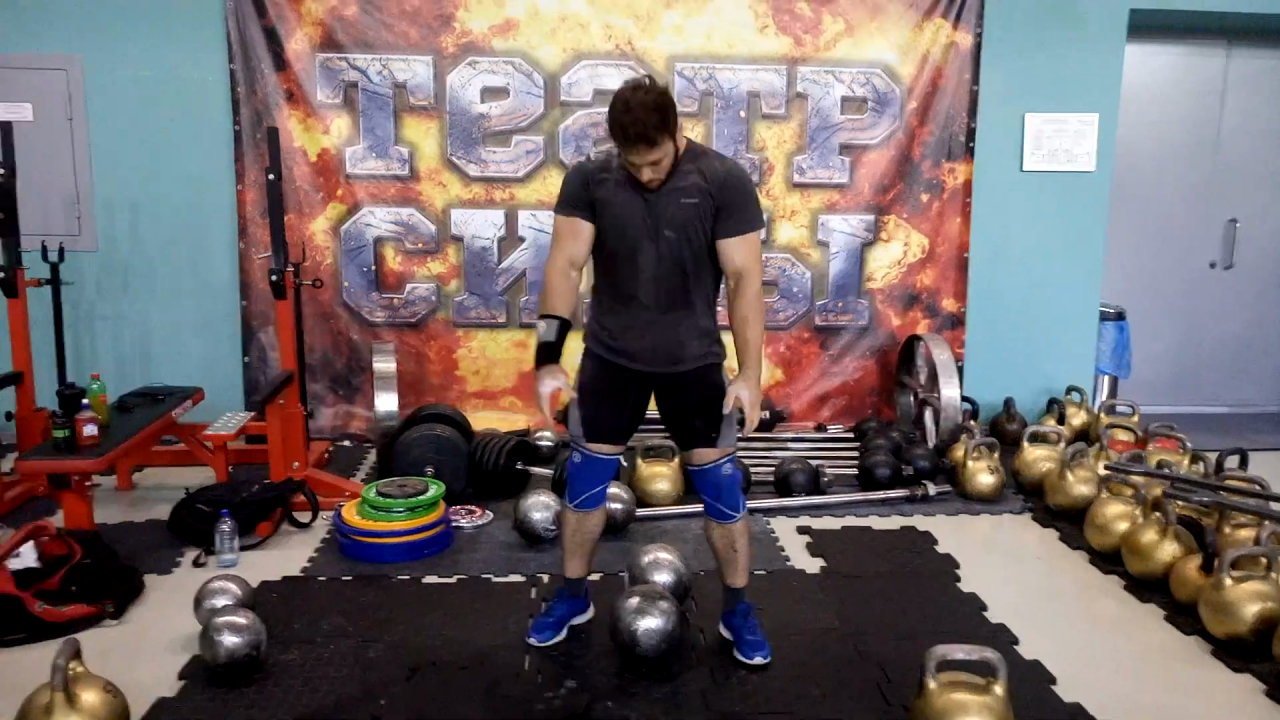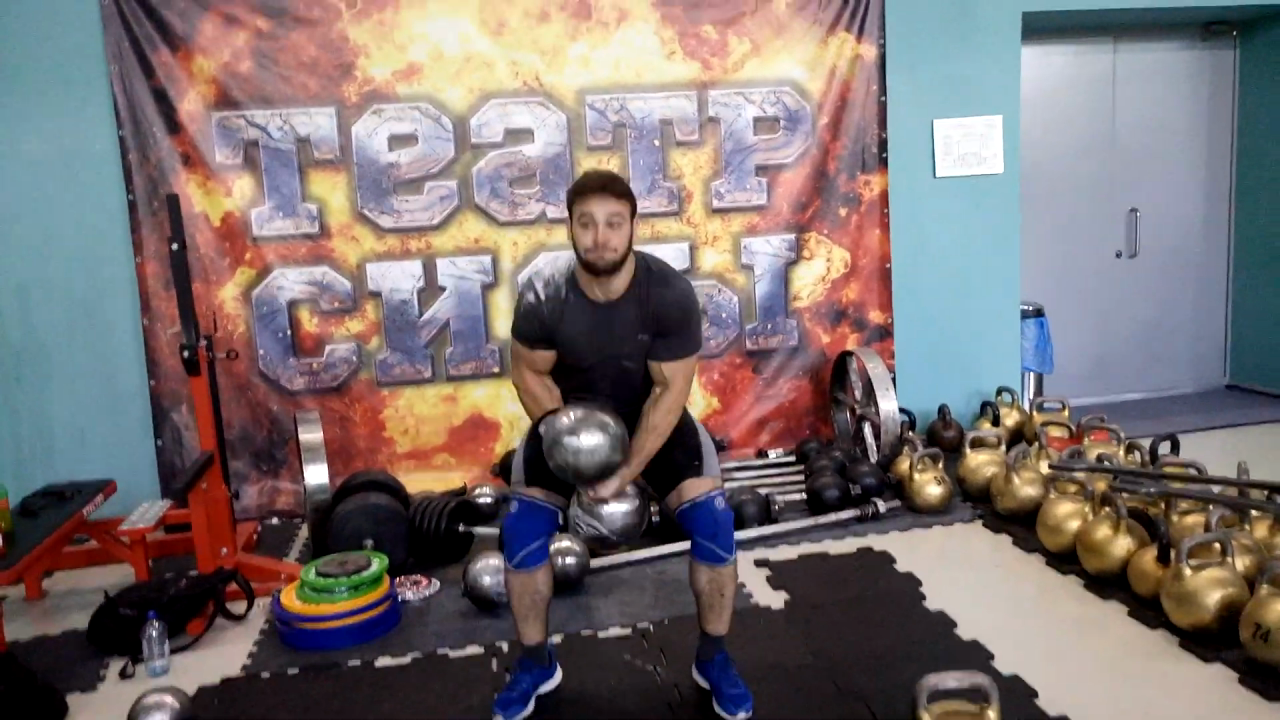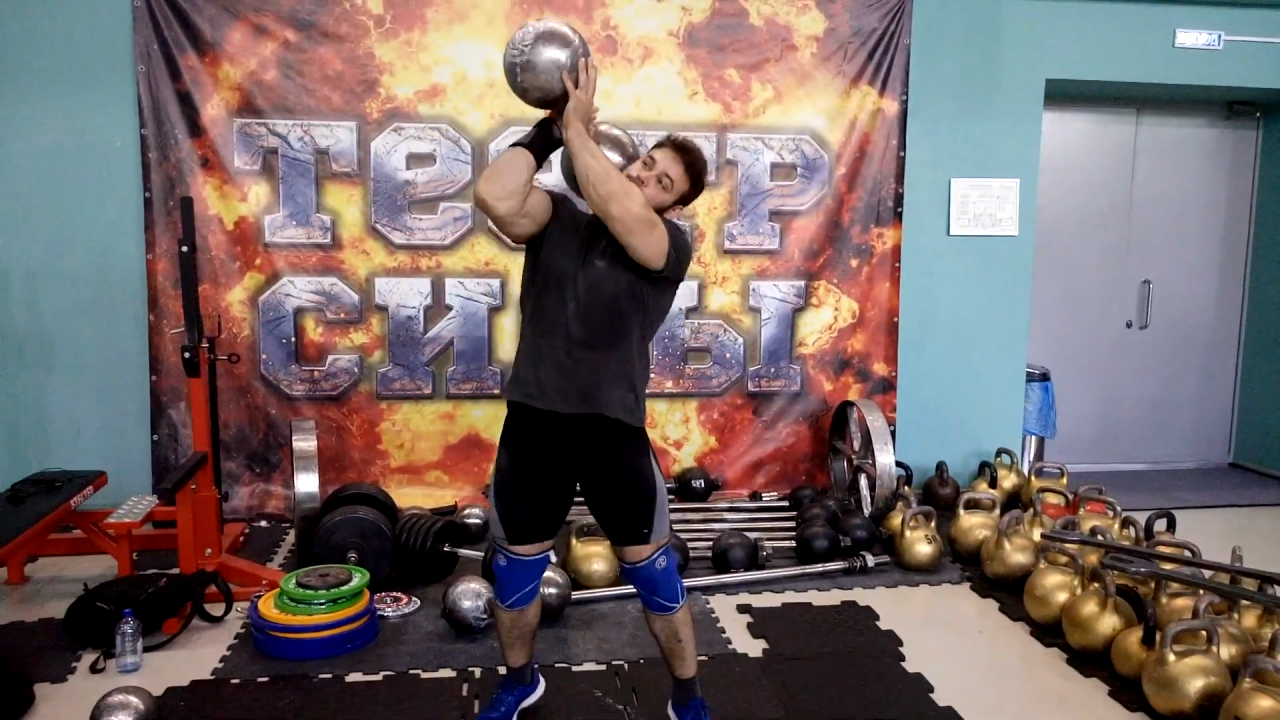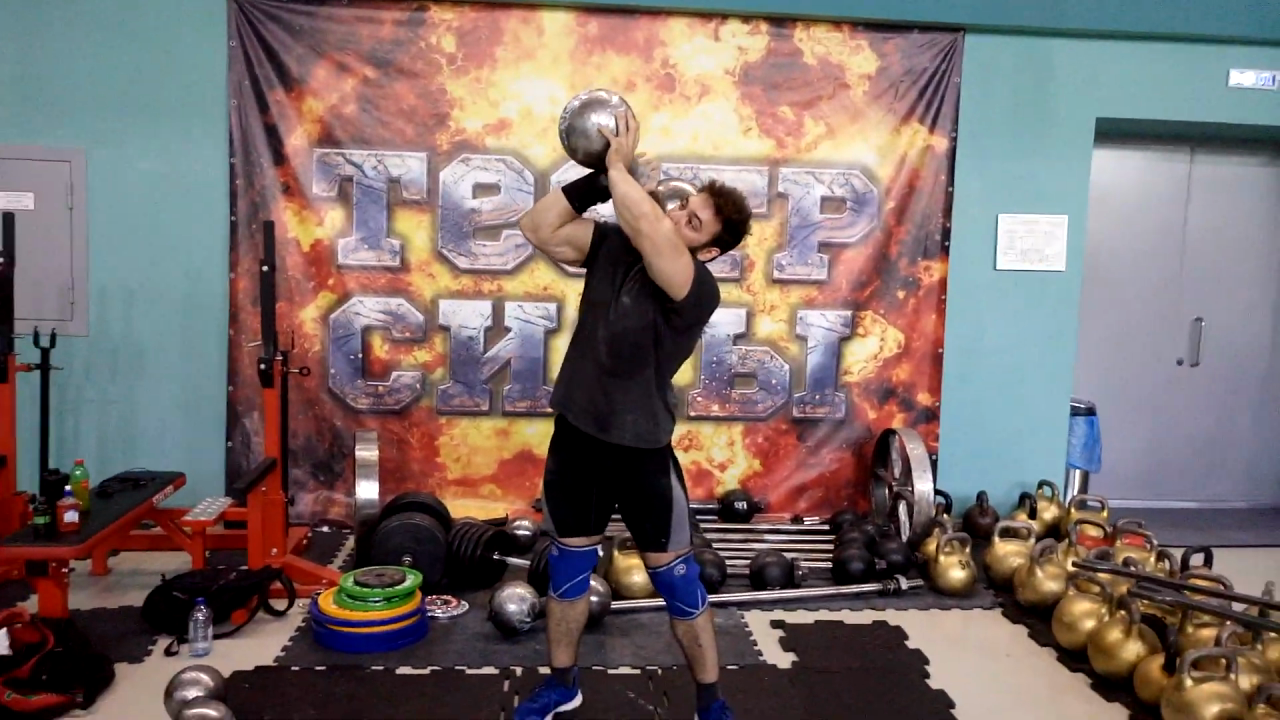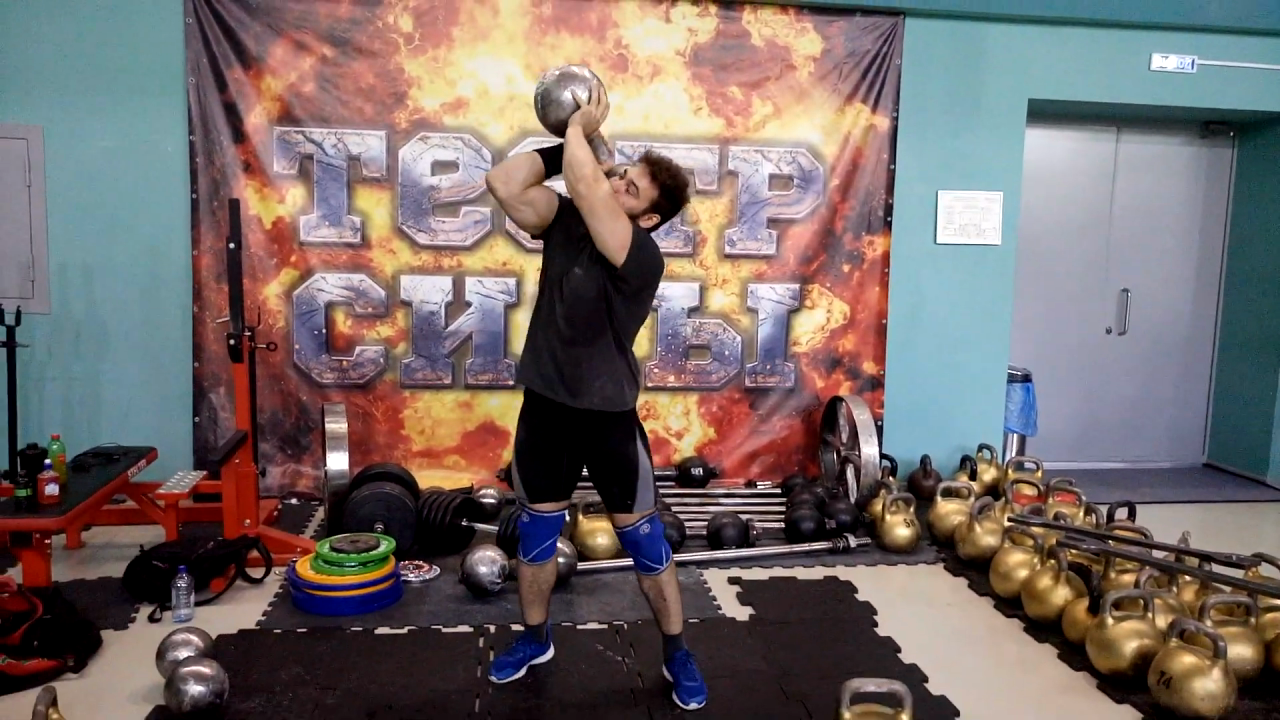
dt=1s
person 1, frame 1
left shoulder: (723, 178)
right shoulder: (589, 175)
left elbow: (746, 276)
right elbow: (565, 263)
left wrist: (752, 372)
right wrist: (548, 358)
left hip: (692, 361)
right hip: (612, 356)
left knee: (717, 479)
right knee: (588, 470)
left ankle: (738, 608)
right ankle: (571, 596)
person 1, frame 2
left shoulder: (669, 294)
right shoulder: (542, 295)
left elbow: (671, 390)
right elbow: (528, 375)
left wrist: (628, 472)
left hip: (651, 421)
left knee: (709, 516)
right knee: (524, 522)
left ankle: (715, 659)
right ankle: (534, 663)
person 1, frame 3
left shoulder: (670, 248)
right shoulder: (556, 218)
left elbow: (620, 210)
right elbow: (494, 196)
left wrist: (576, 124)
right wrist: (547, 128)
left hip: (613, 430)
right hip: (533, 421)
left knee: (651, 570)
right knee: (516, 569)
person 1, frame 4
left shoulder: (697, 290)
right shoulder: (612, 247)
left elbow: (647, 229)
right elbow: (538, 227)
left wrist: (619, 163)
right wrist: (600, 178)
left hip: (640, 448)
right hip: (576, 436)
left knee: (674, 576)
right knee: (569, 565)
person 1, frame 5
left shoulder: (641, 256)
right shoulder: (565, 222)
left elbow: (584, 187)
right elbow: (502, 181)
left wrist: (581, 129)
right wrist: (570, 142)
left hip: (608, 415)
right hip: (545, 406)
left knee: (641, 537)
right knee: (537, 531)
left ankle: (677, 653)
right ankle: (534, 637)
